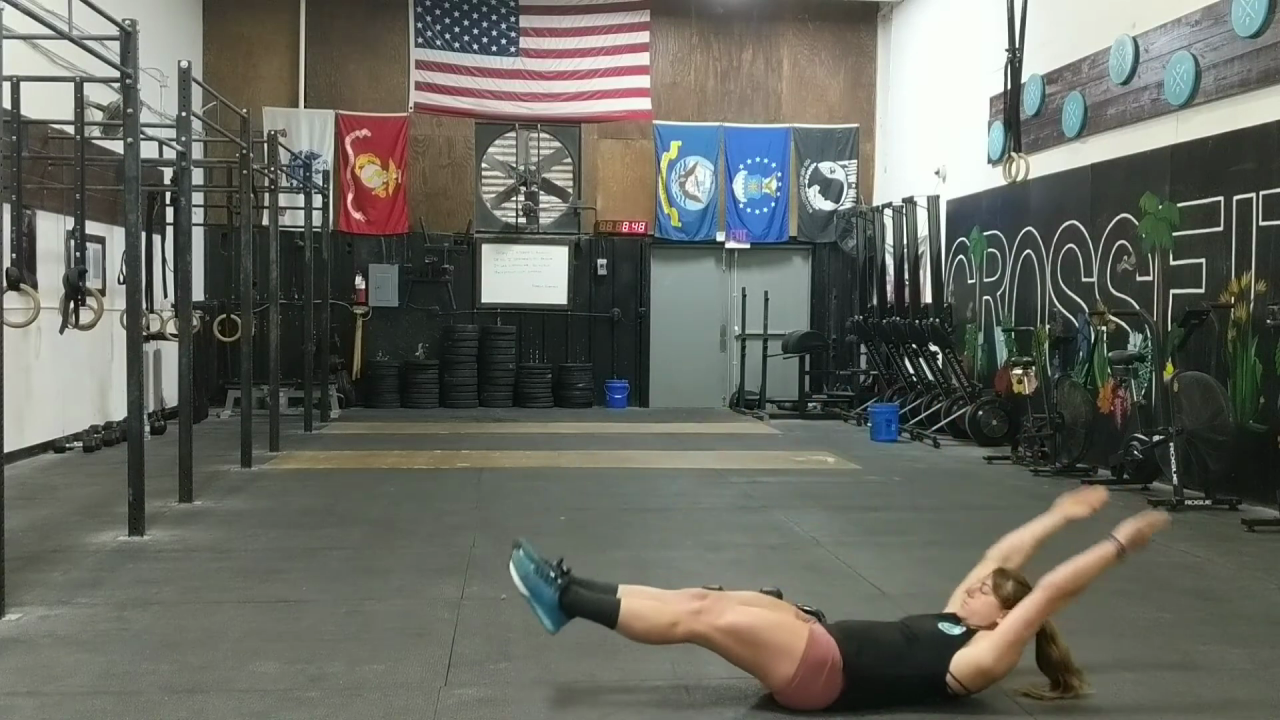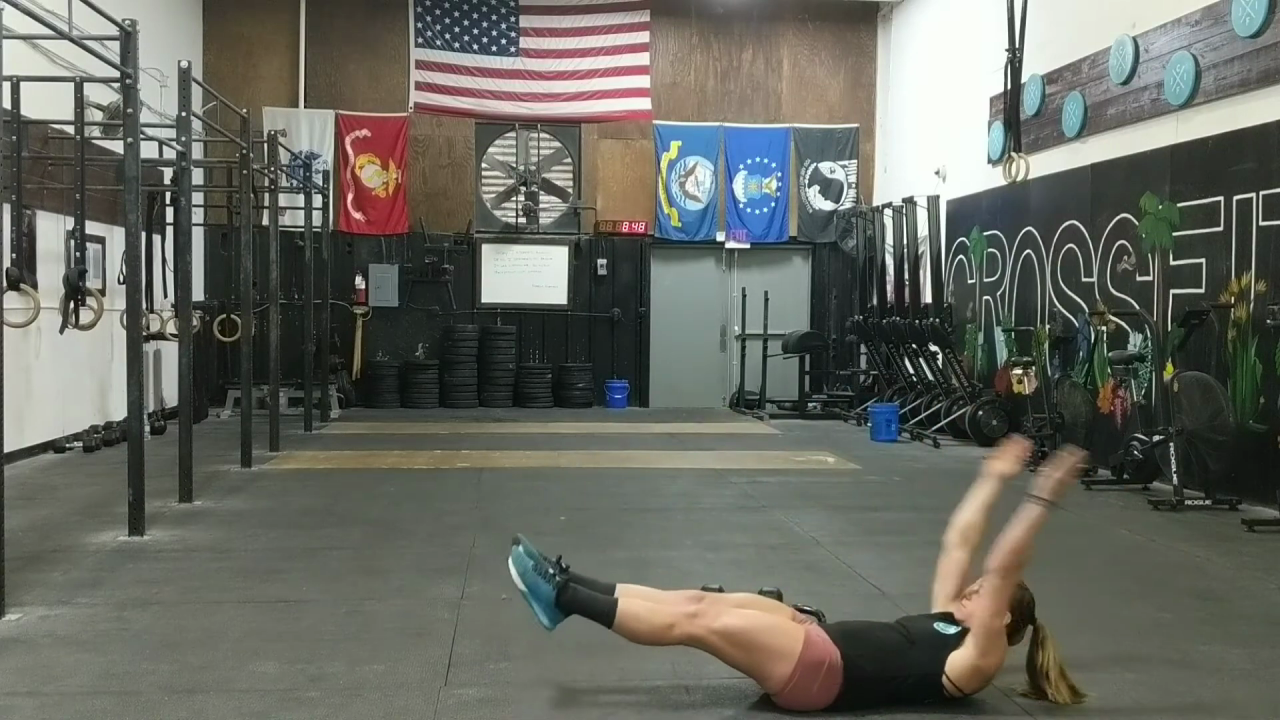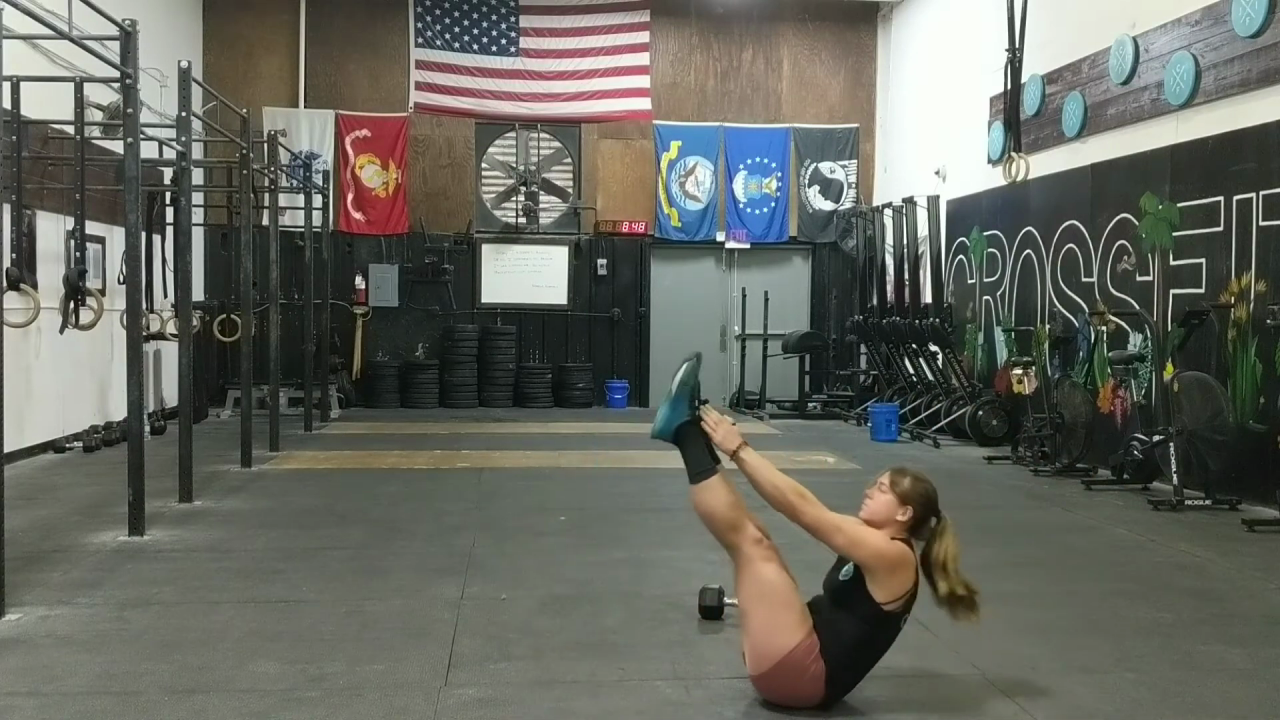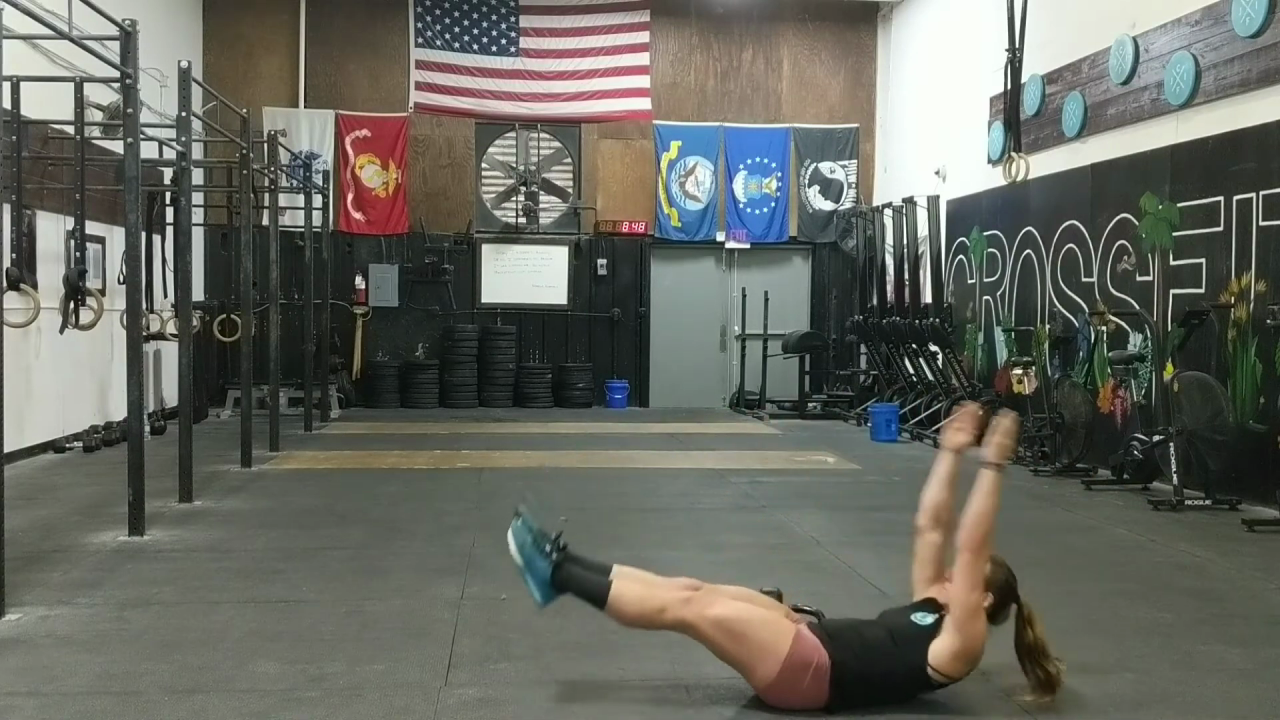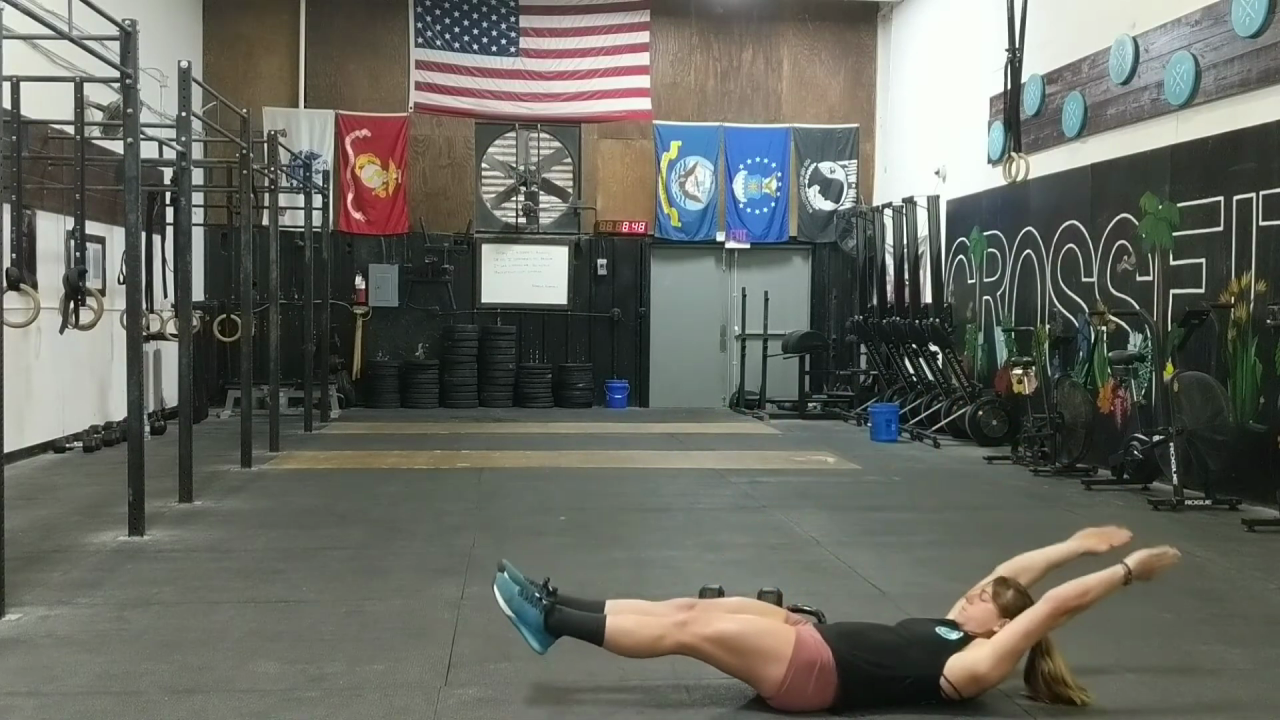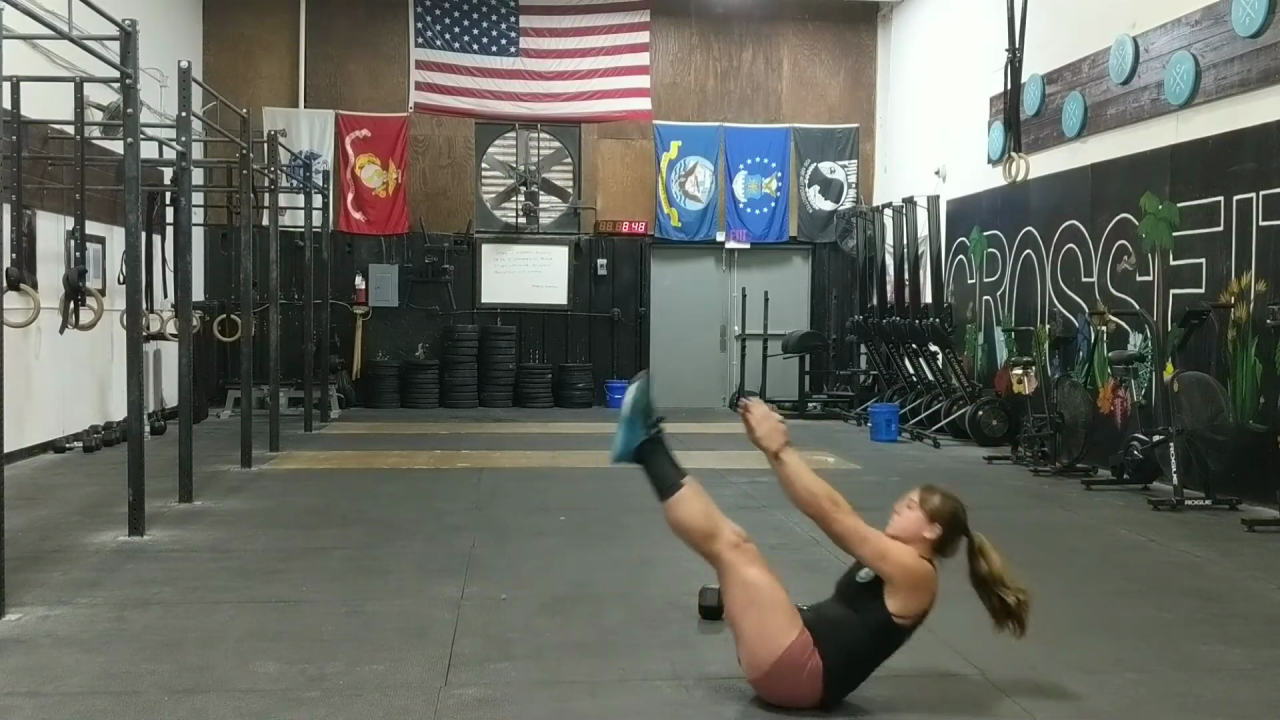
dt=0.5s
person 1, frame 1
left shoulder: (982, 662)
right shoulder: (958, 628)
left elbow: (1044, 595)
right elbow: (996, 561)
left wrist: (1116, 544)
right wrist: (1058, 514)
left hip: (821, 671)
right hip: (817, 643)
left knee: (695, 616)
right knee: (701, 600)
left ankle: (569, 600)
right ankle: (570, 591)
person 1, frame 2
left shoulder: (977, 662)
right shoulder: (944, 622)
left elbow: (1002, 577)
right elbow: (957, 546)
left wrist: (1039, 502)
right wrist: (993, 478)
left hip: (817, 674)
right hip: (811, 641)
left knee: (689, 618)
right knee: (694, 602)
left ankle: (564, 595)
right ankle: (566, 585)
person 1, frame 3
left shoulder: (893, 557)
right shoulder: (873, 544)
left elbow: (807, 511)
right elbow: (802, 509)
left wrist: (739, 450)
right wrist: (740, 451)
left hip: (799, 674)
right hip: (787, 664)
left knee: (751, 540)
right knee: (748, 537)
left ankle: (687, 427)
person 1, frame 4
left shoulder: (963, 643)
right shoulder: (937, 605)
left elbow: (972, 547)
right elbow: (932, 527)
left wrist: (992, 466)
right wrist: (952, 451)
left hip: (811, 675)
right hip: (808, 644)
left knee: (683, 606)
right knee: (690, 590)
left ankle: (559, 573)
right ankle: (561, 565)
person 1, frame 5
right shoulder: (957, 633)
left elbow: (1045, 611)
right elbow: (1008, 576)
left wrist: (1126, 572)
right wrist: (1076, 545)
right hip: (818, 642)
left knee: (690, 631)
right knee: (689, 610)
left ankle: (555, 621)
right ankle: (558, 608)
person 1, frame 6
left shoulder: (913, 572)
right shoulder: (891, 557)
left elbow: (833, 514)
right elbow: (829, 515)
left wrist: (777, 450)
right wrist: (771, 446)
left hip: (800, 675)
right hip: (799, 660)
left knee: (731, 547)
right knee: (732, 544)
left ankle: (647, 447)
right ankle: (646, 447)
